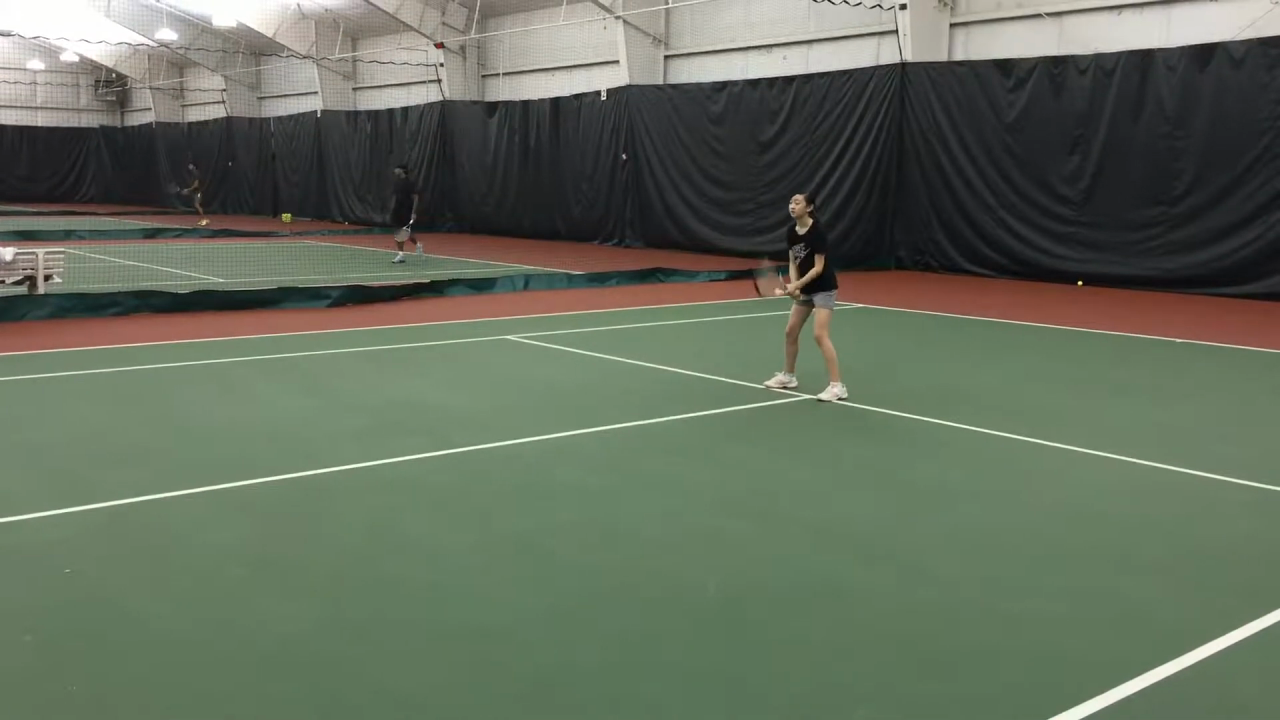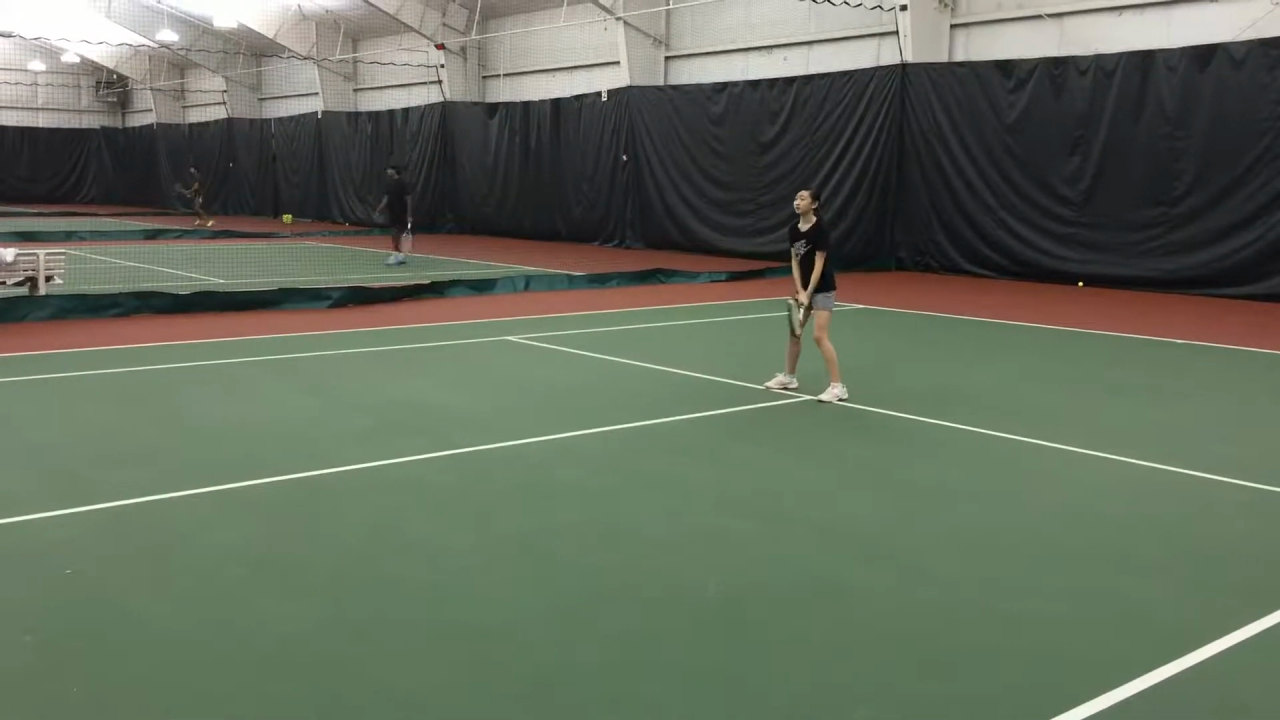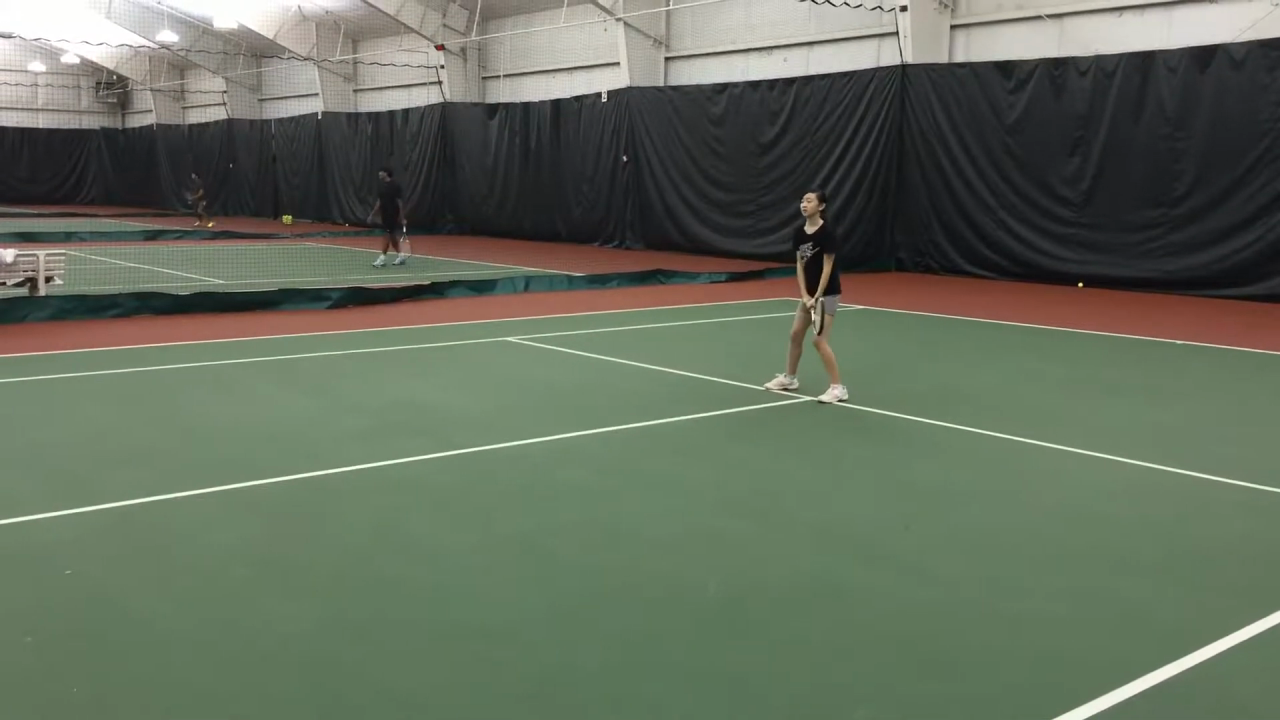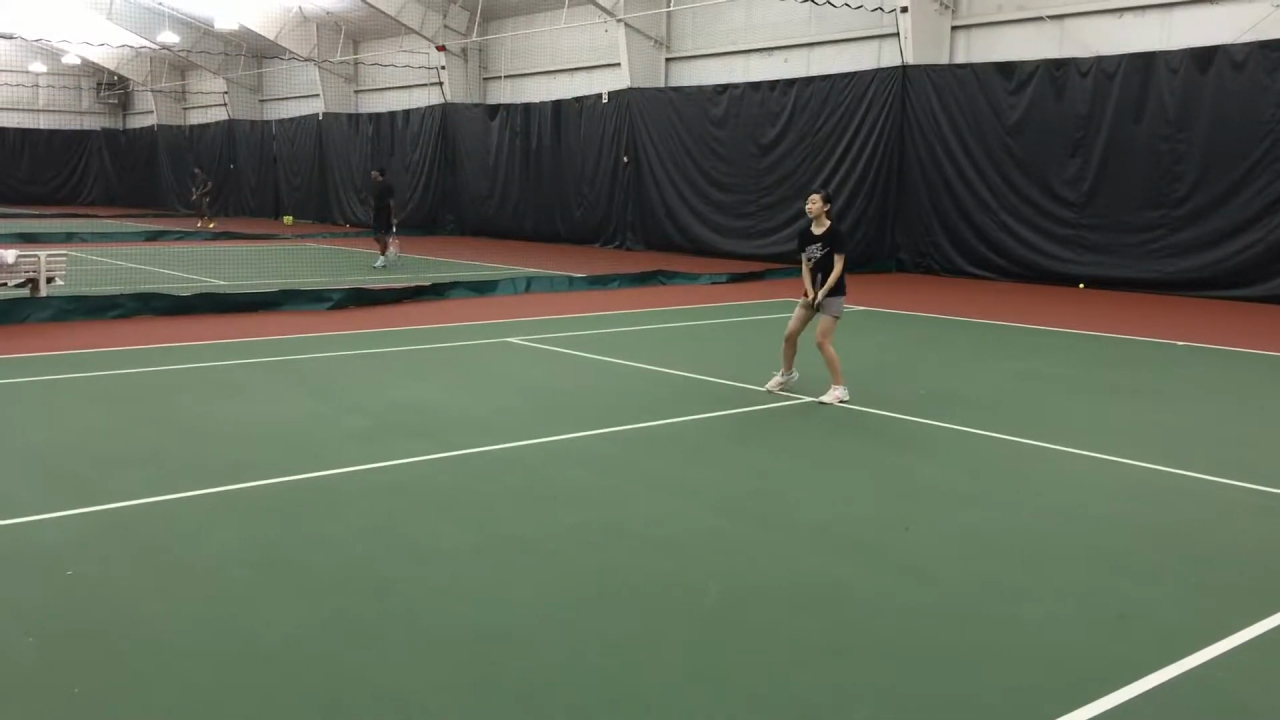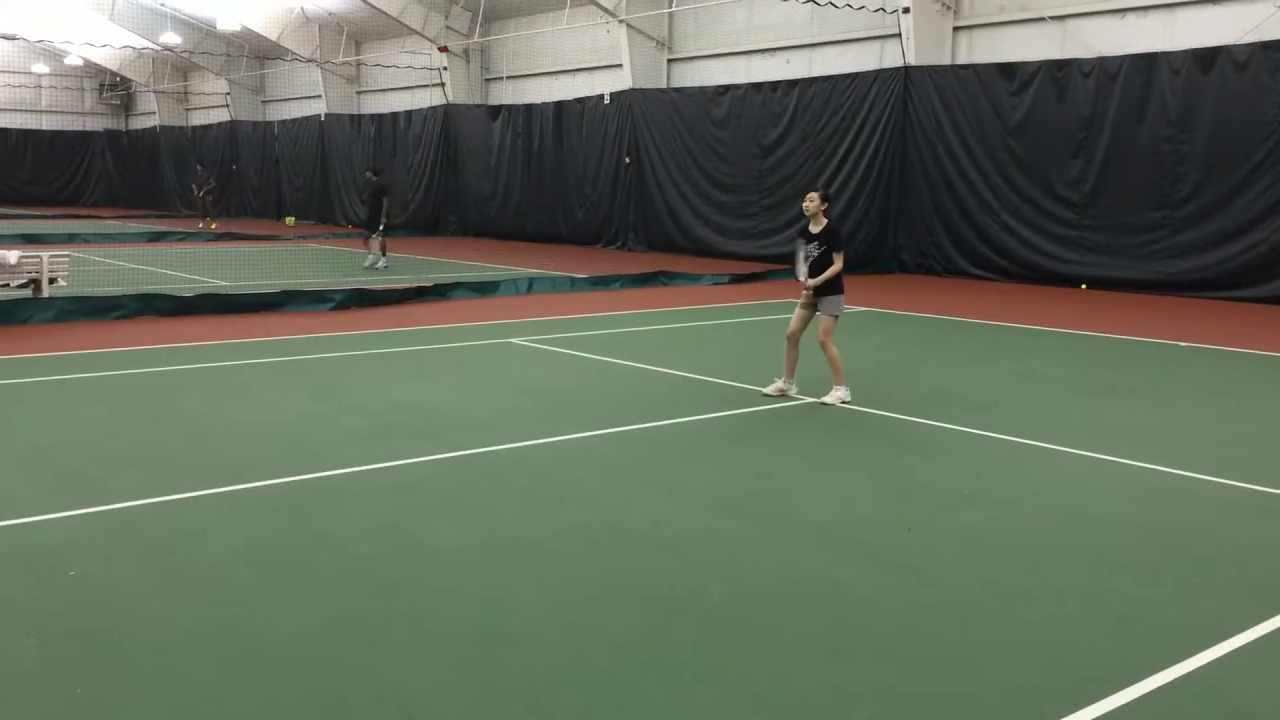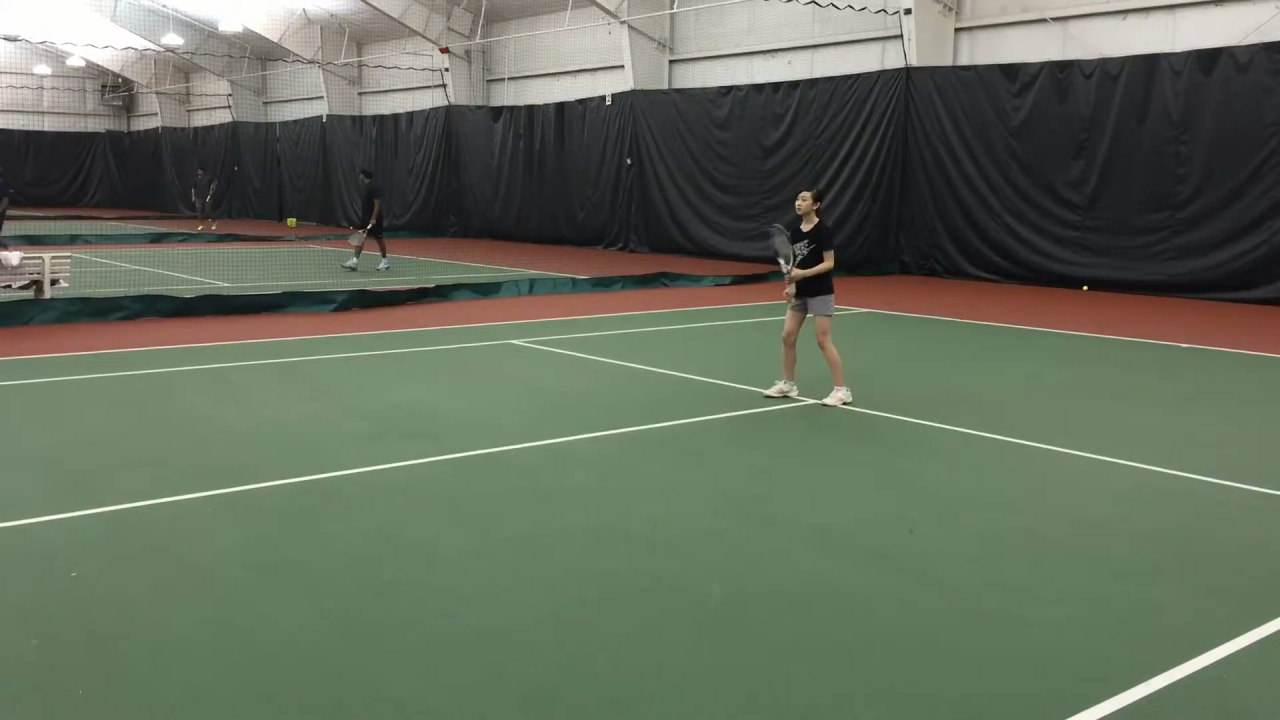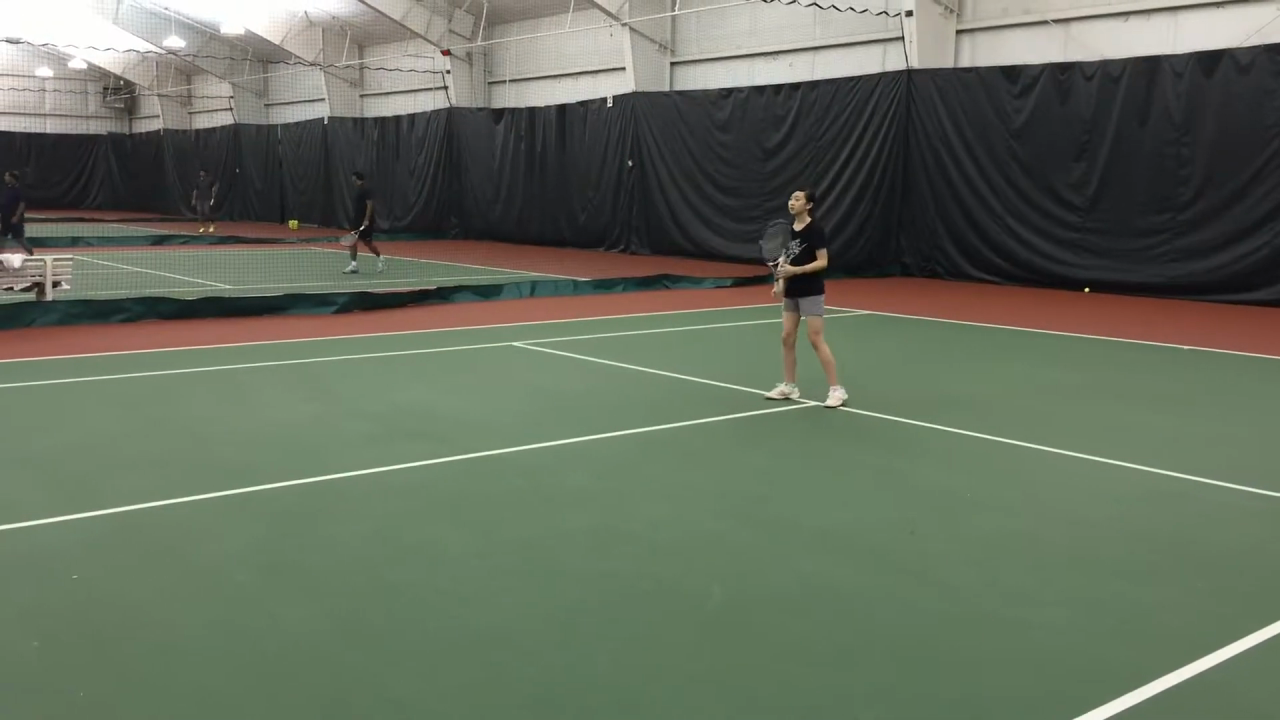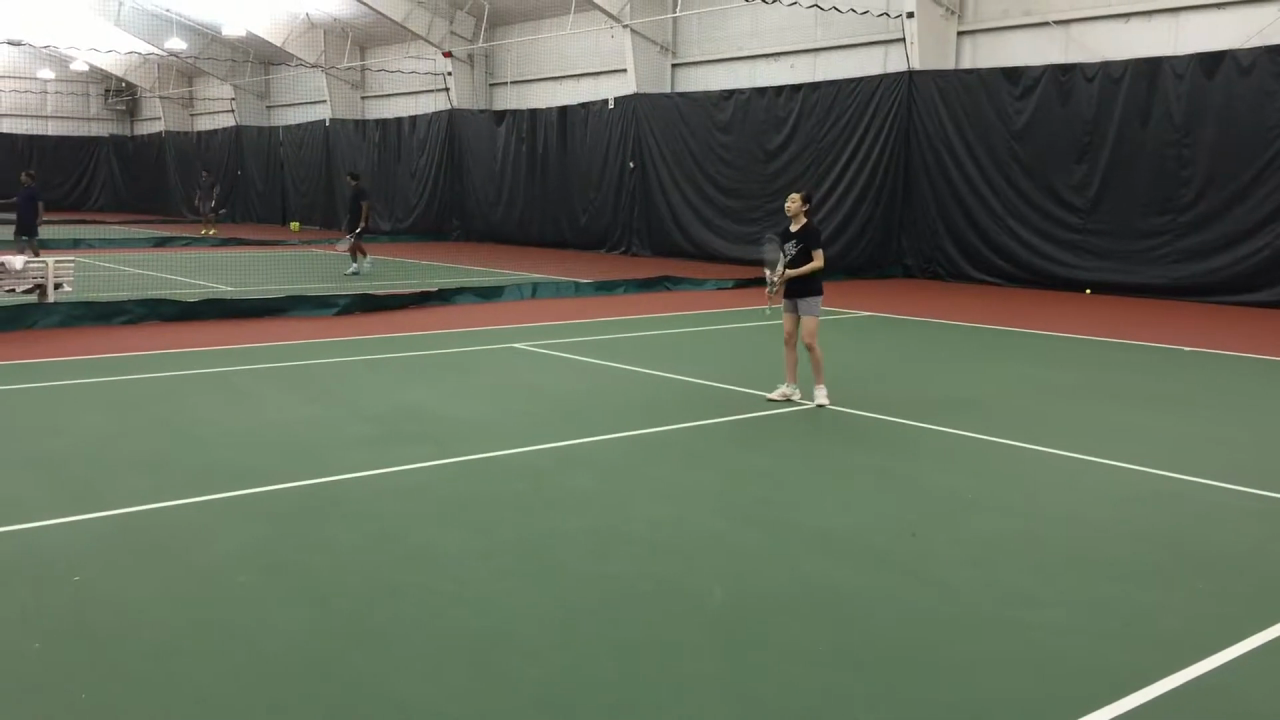
dt=0.2s
person 1, frame 1
left shoulder: (817, 231)
right shoulder: (791, 232)
left elbow: (819, 267)
right elbow: (793, 263)
left wrist: (796, 285)
right wrist: (792, 285)
left hip: (824, 288)
right hip: (804, 289)
left knee: (820, 335)
right knee: (791, 331)
left ankle: (837, 386)
right ankle: (788, 376)
person 1, frame 2
left shoulder: (820, 229)
right shoulder: (794, 229)
left elbow: (819, 264)
right elbow: (795, 261)
left wrist: (808, 293)
right wrist: (799, 290)
left hip: (822, 289)
right hip: (804, 289)
left knee: (820, 336)
right knee: (794, 332)
left ankle: (837, 387)
right ankle: (789, 377)
person 1, frame 3
left shoulder: (827, 232)
right shoulder: (799, 232)
left elbow: (827, 268)
right elbow: (800, 265)
left wrist: (818, 297)
right wrist: (805, 295)
left hip: (827, 293)
right hip: (809, 293)
left knee: (819, 340)
right knee: (795, 335)
left ankle: (838, 387)
right ankle: (789, 378)
person 1, frame 4
left shoulder: (835, 233)
right shoulder: (805, 234)
left elbow: (838, 268)
right elbow: (806, 266)
left wrist: (823, 292)
right wrist: (809, 292)
left hip: (832, 294)
right hip: (812, 293)
left knee: (821, 341)
right knee: (790, 334)
left ankle: (839, 388)
right ankle: (787, 373)
person 1, frame 5
left shoulder: (832, 231)
right shoulder: (803, 232)
left elbow: (838, 265)
right elbow: (804, 264)
left wrist: (817, 281)
right wrist: (805, 287)
left hip: (830, 293)
right hip: (810, 293)
left knee: (825, 340)
right knee: (792, 335)
left ankle: (841, 389)
right ankle: (787, 382)
person 1, frame 6
left shoulder: (822, 230)
right shoulder: (795, 231)
left elbow: (829, 263)
left wrist: (803, 274)
right wrist: (791, 284)
left hip: (820, 293)
right hip: (800, 293)
left knee: (823, 340)
right knee: (788, 337)
left ankle: (841, 390)
right ankle: (788, 384)
person 1, frame 7
left shoulder: (815, 229)
right shoulder: (789, 230)
left elbow: (823, 262)
left wrist: (795, 270)
right wrist: (779, 283)
left hip: (812, 292)
right hip: (792, 292)
left knee: (816, 340)
right knee: (787, 338)
left ankle: (836, 389)
right ankle: (789, 386)
person 1, frame 8
left shoulder: (811, 230)
right shoulder: (785, 232)
left elbow: (819, 263)
left wrist: (791, 273)
right wrist: (777, 281)
left hip: (810, 293)
right hip: (790, 293)
left knee: (809, 341)
right knee: (789, 338)
left ankle: (820, 387)
right ankle: (791, 387)
